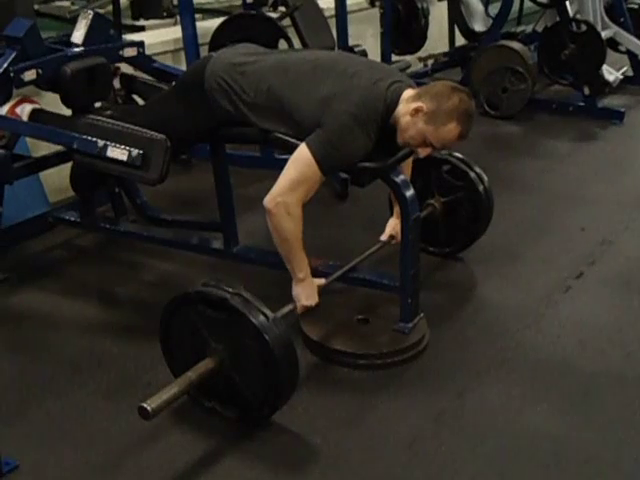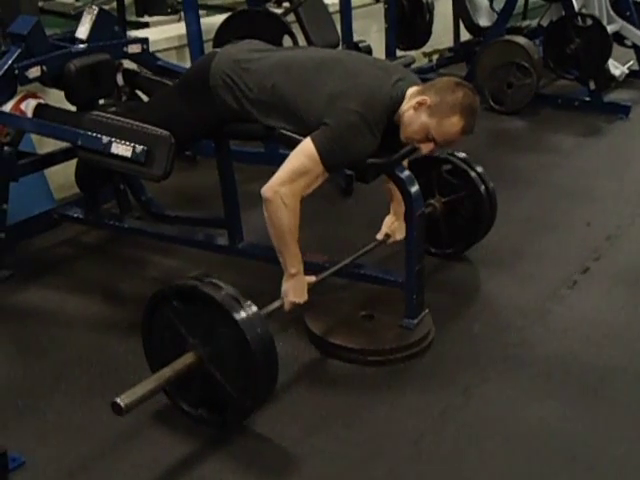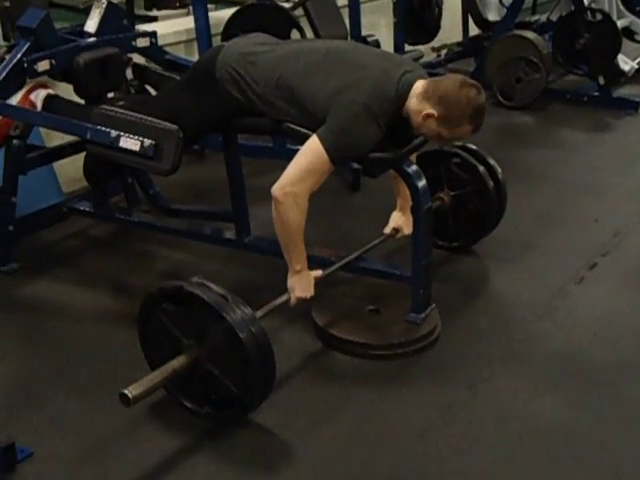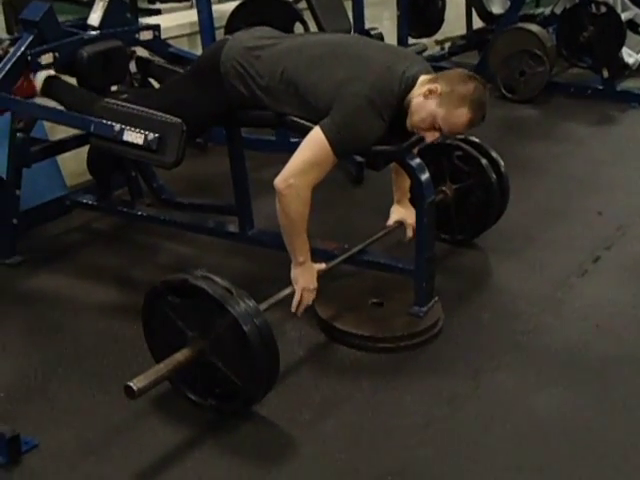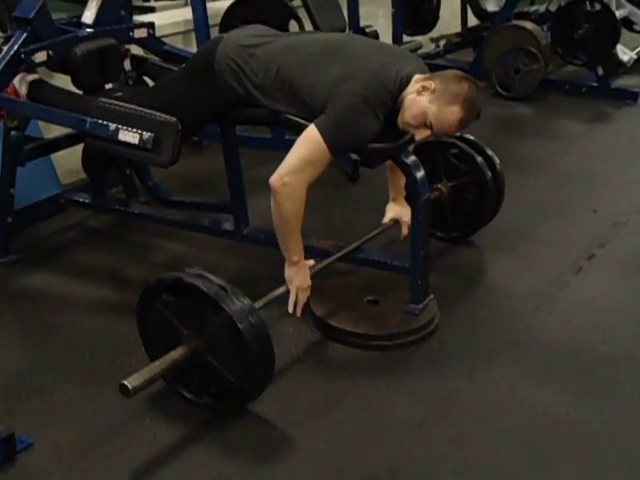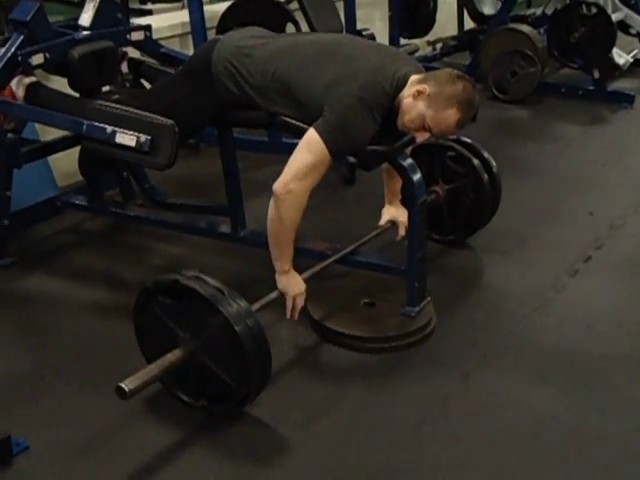
dt=0.7s
person 1, frame 1
left shoulder: (408, 97)
right shoulder: (357, 123)
left elbow: (405, 148)
right elbow: (278, 203)
left wrist: (400, 214)
right wrist: (303, 280)
left hip: (251, 72)
right hip: (217, 90)
person 1, frame 2
left shoulder: (408, 90)
left elbow: (394, 144)
right elbow: (278, 193)
left wrist: (398, 211)
right wrist: (294, 276)
left hip: (250, 66)
right hip: (225, 83)
person 1, frame 3
left shoulder: (417, 85)
right shoulder: (365, 114)
left elbow: (402, 142)
right elbow: (286, 192)
left wrist: (404, 207)
right wrist: (298, 272)
left hip: (260, 54)
right hip: (230, 77)
person 1, frame 4
left shoulder: (421, 76)
right shoulder: (368, 107)
left elbow: (404, 135)
right elbow: (289, 184)
left wrist: (402, 202)
right wrist: (302, 265)
left hip: (265, 47)
right hip: (234, 69)
right ankle: (46, 84)
person 1, frame 5
left shoulder: (414, 76)
right shoulder: (363, 105)
left elbow: (395, 131)
right elbow: (285, 181)
left wrist: (397, 197)
right wrist: (295, 263)
left hip: (259, 47)
right hip: (228, 69)
person 1, frame 6
left shoulder: (411, 76)
right shoulder: (360, 107)
left elbow: (393, 135)
right elbow: (288, 189)
left wrist: (393, 201)
right wrist: (285, 272)
left hip: (256, 47)
right hip: (225, 71)
